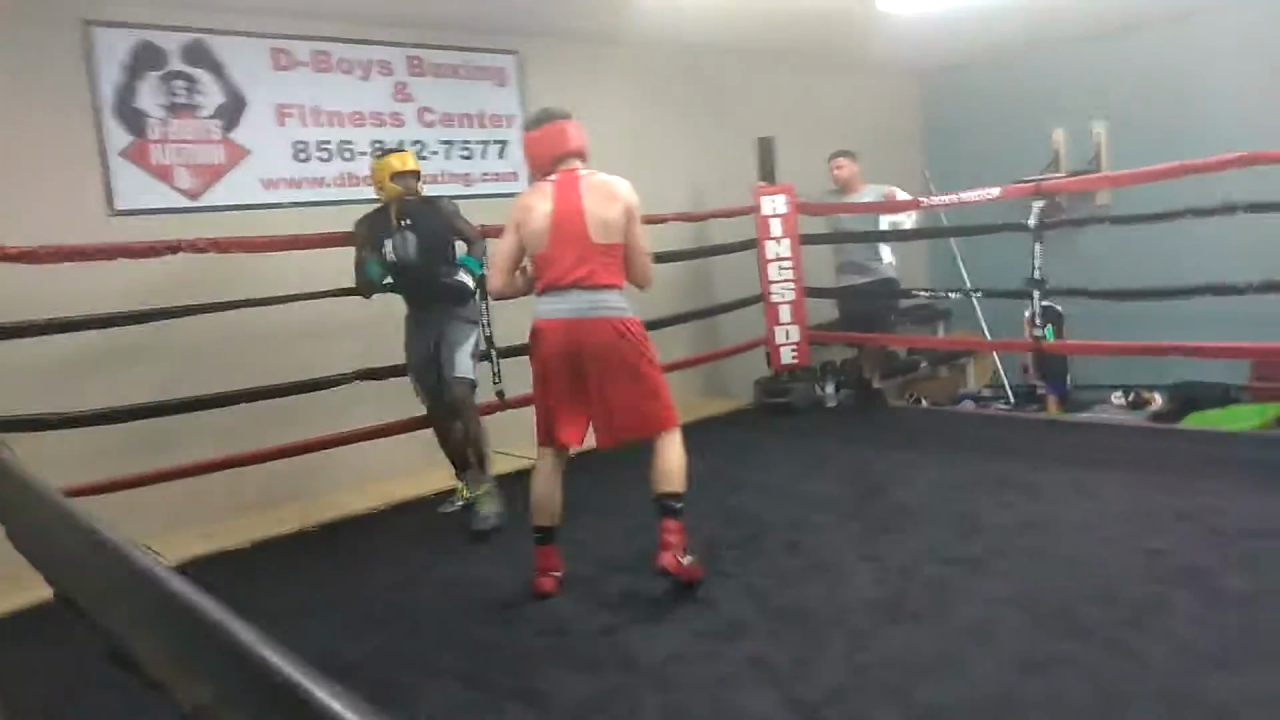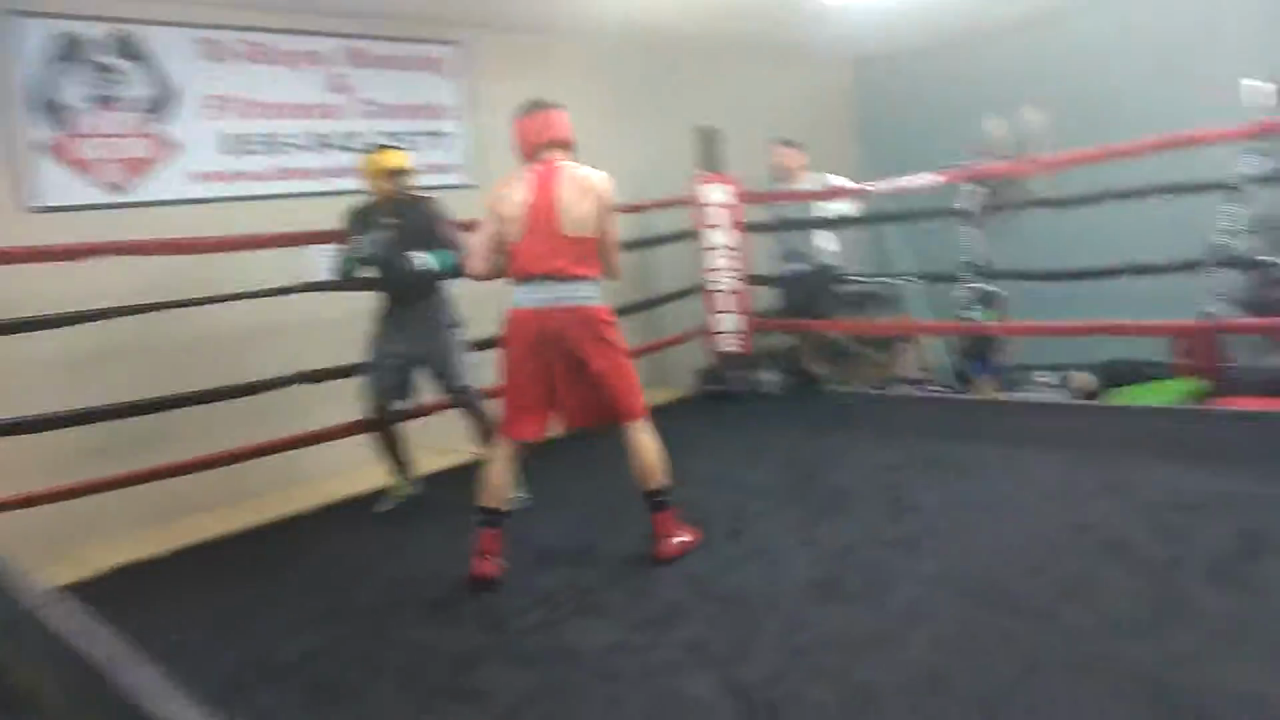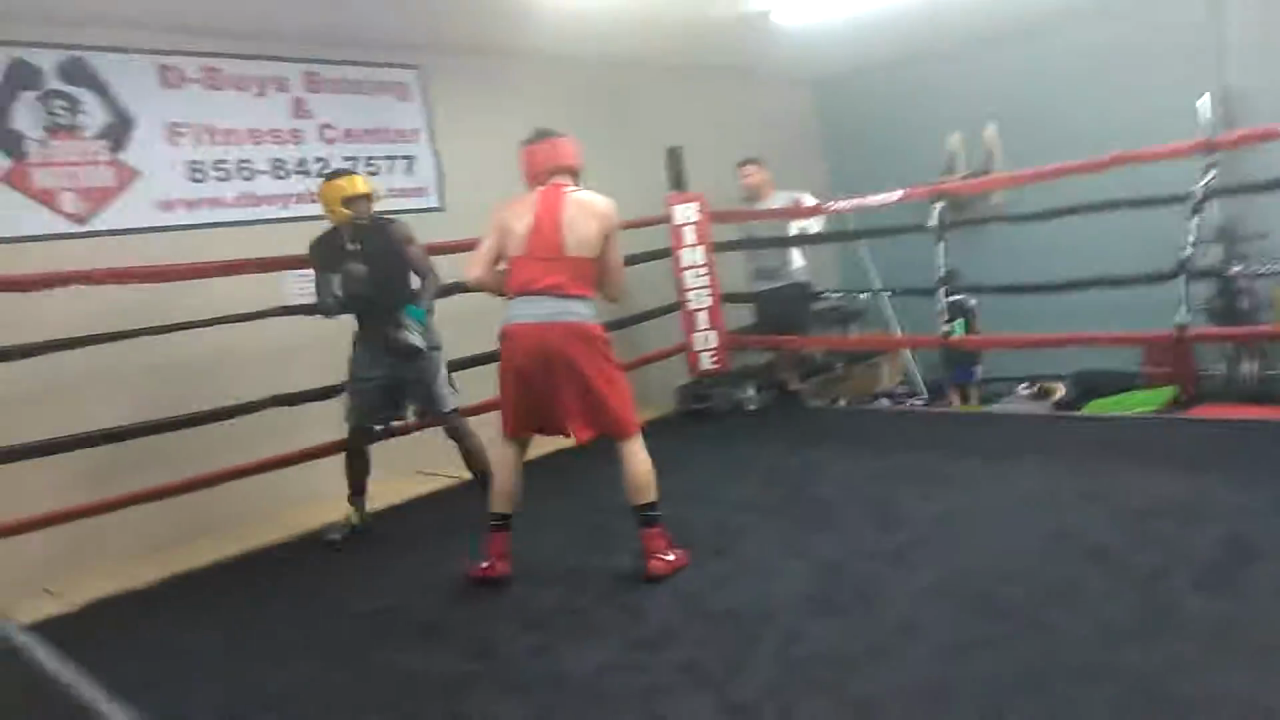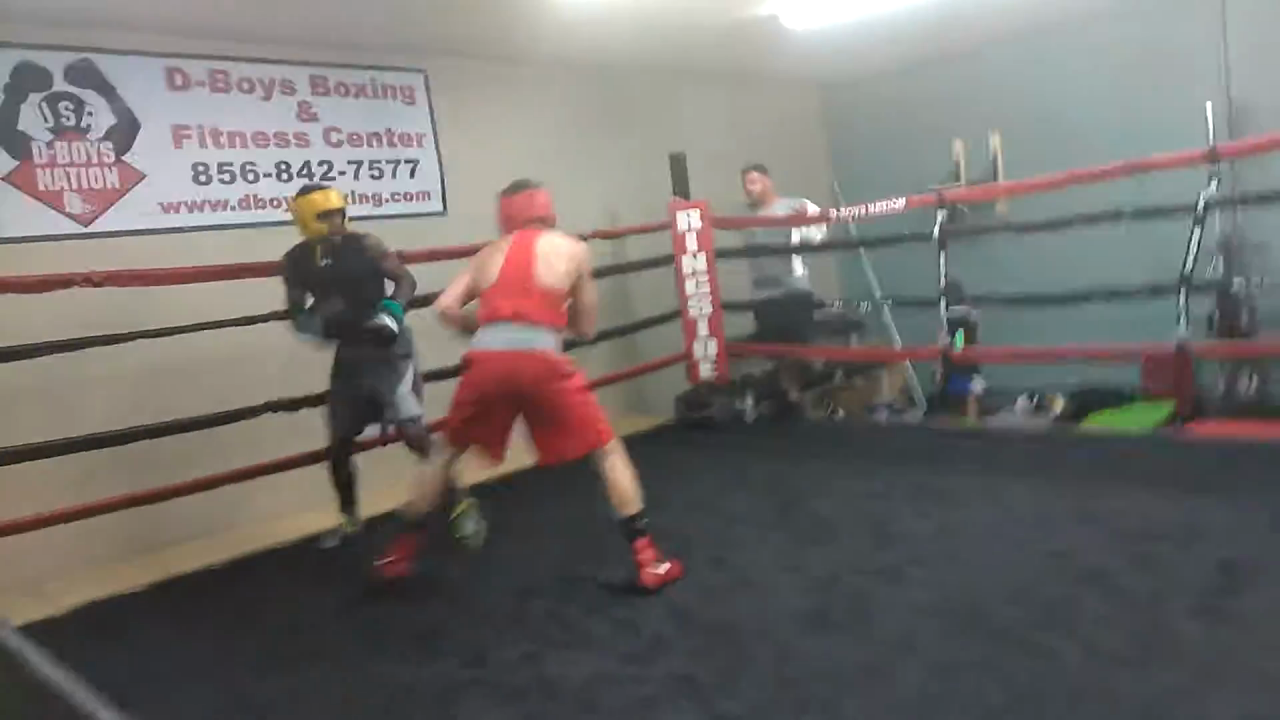
dt=0.3s
person 1, frame 1
left shoulder: (525, 205)
right shoulder: (618, 191)
left elbow: (499, 285)
right elbow: (642, 276)
left hip: (552, 328)
right hip: (611, 323)
left knee: (552, 448)
right knee: (664, 432)
left ankle: (546, 565)
right ankle: (672, 540)
person 1, frame 2
left shoulder: (505, 192)
right shoulder: (595, 182)
left elbow: (478, 266)
right elbow: (612, 267)
left hip: (527, 316)
right hip: (582, 312)
left knee: (510, 436)
right knee: (634, 419)
left ankle: (486, 550)
right ankle: (667, 530)
person 1, frame 3
left shoulder: (510, 211)
right shoulder: (599, 207)
left elbow: (477, 275)
right elbow: (613, 289)
left hip: (520, 331)
right hip: (574, 328)
left knee: (514, 441)
right knee: (627, 436)
left ankle: (496, 553)
right ankle: (657, 549)
person 1, frame 4
left shoulder: (490, 253)
right shoulder: (572, 250)
left elbow: (446, 308)
right elbow: (586, 328)
left hip: (487, 361)
right hip: (542, 361)
left knee: (446, 453)
right knee: (608, 451)
left ankle: (401, 553)
right ankle: (647, 560)
person 2, frame 1
left shoulder: (439, 209)
right shoulder: (369, 226)
left elbow: (476, 243)
right elbow: (364, 287)
left wrist: (470, 270)
right wrist: (382, 260)
left hip: (455, 310)
right hip: (419, 318)
left knee: (461, 397)
right knee: (439, 410)
left ankle: (484, 488)
right ankle: (468, 480)
person 2, frame 2
left shoulder: (425, 208)
right shoulder: (359, 220)
left elbow: (461, 253)
right elbow: (346, 274)
left wrist: (436, 262)
right wrist: (359, 255)
left hip: (433, 311)
right hip: (396, 316)
left knee: (467, 397)
right knee: (381, 410)
right ankle: (404, 479)
person 2, frame 3
left shoulder: (392, 231)
right shoulder: (323, 249)
left elbow: (429, 277)
right elbow: (325, 305)
left wrist: (417, 317)
right wrist: (333, 294)
left hip: (410, 335)
right hip: (371, 341)
left knee: (452, 421)
right knee: (358, 433)
right ankle: (356, 512)
person 2, frame 4
left shoulder: (364, 245)
right shoulder: (295, 262)
left elbow: (406, 280)
right elbow: (295, 313)
left wrist: (392, 310)
right wrist: (311, 323)
left hip: (387, 346)
right hip: (349, 353)
left knee: (411, 431)
right knee: (339, 445)
left ankle: (461, 505)
right ankle: (349, 518)
person 3, frame 1
left shoulder: (882, 193)
right shoulder: (830, 200)
left elbow: (906, 221)
left hip: (880, 278)
right hip: (848, 283)
left knee: (880, 336)
left ankle: (877, 381)
right ankle: (871, 382)
person 3, frame 2
left shoulder: (823, 183)
right shoulder: (774, 190)
left elbow: (847, 209)
left hip: (819, 266)
right hip: (789, 270)
left knee: (822, 320)
right ankle: (813, 368)
person 3, frame 3
left shoulder: (792, 200)
left elbow: (815, 227)
left hip: (793, 282)
right hip: (763, 286)
left knee: (796, 337)
left ankle: (799, 382)
right ankle: (790, 385)
person 3, frame 4
left shoulder: (795, 207)
left elbow: (817, 237)
left hip: (795, 291)
right hip: (764, 295)
left knee: (798, 347)
left ankle: (800, 394)
right ankle: (791, 395)
